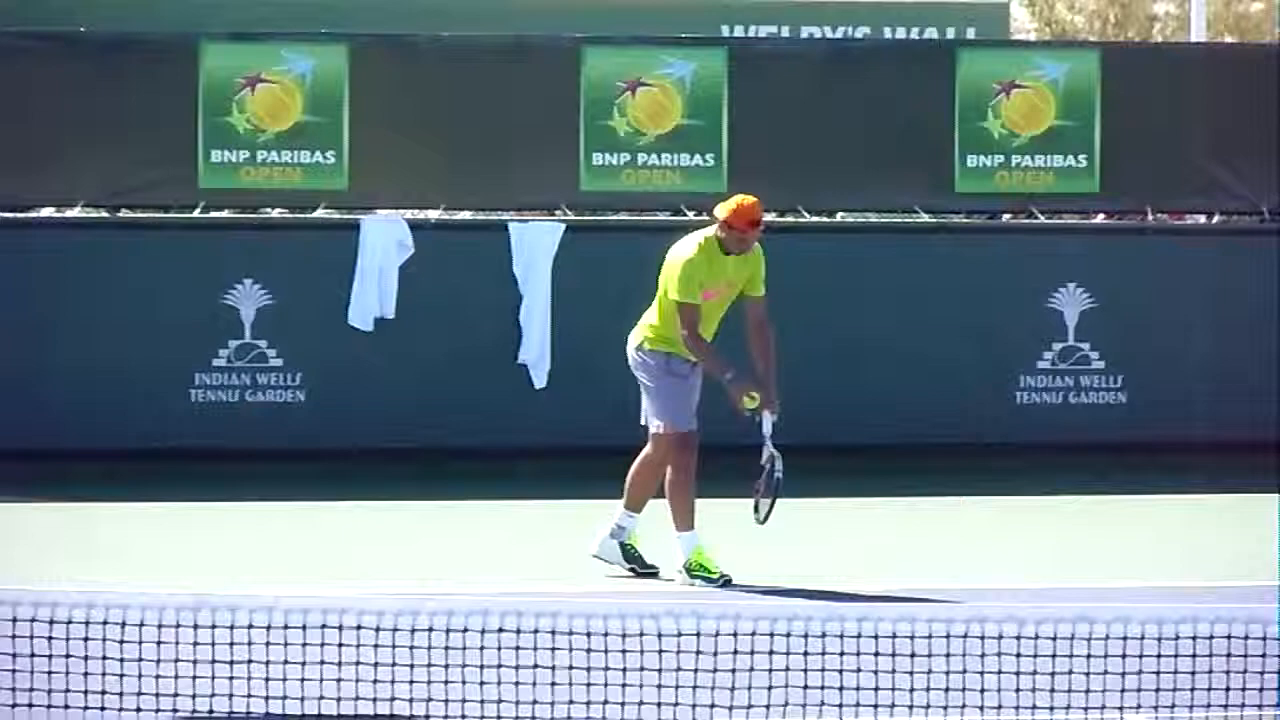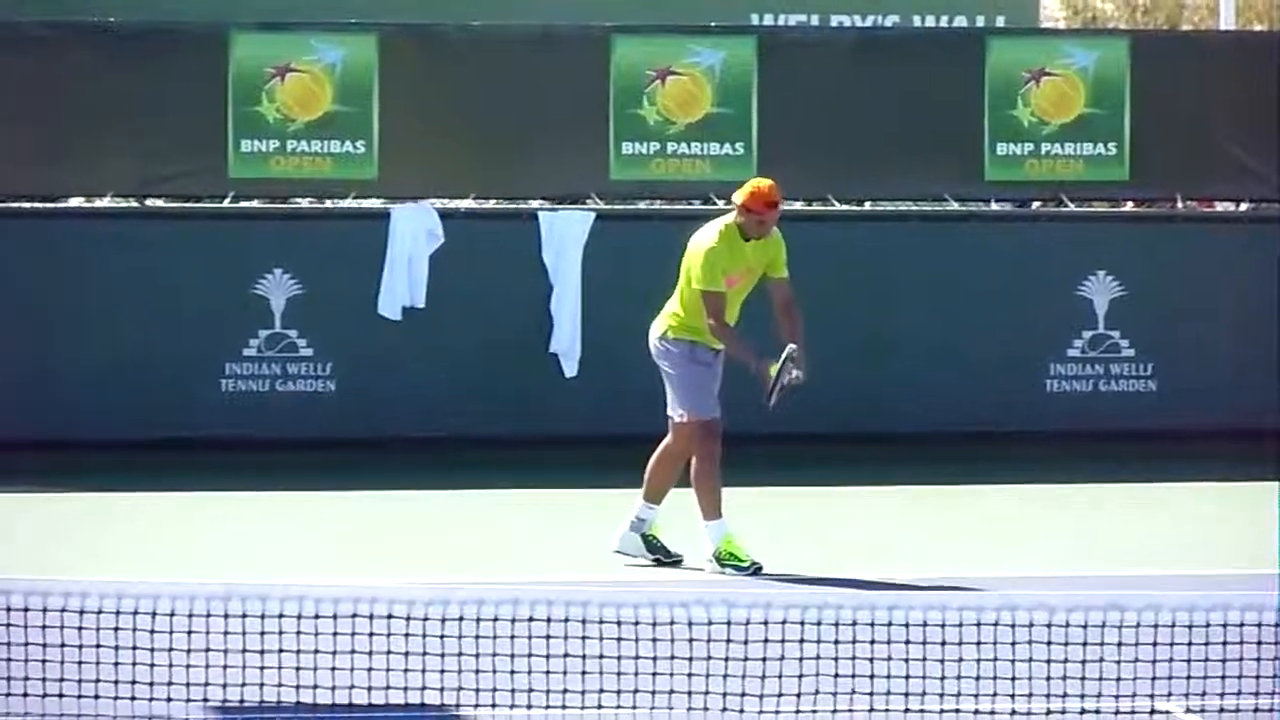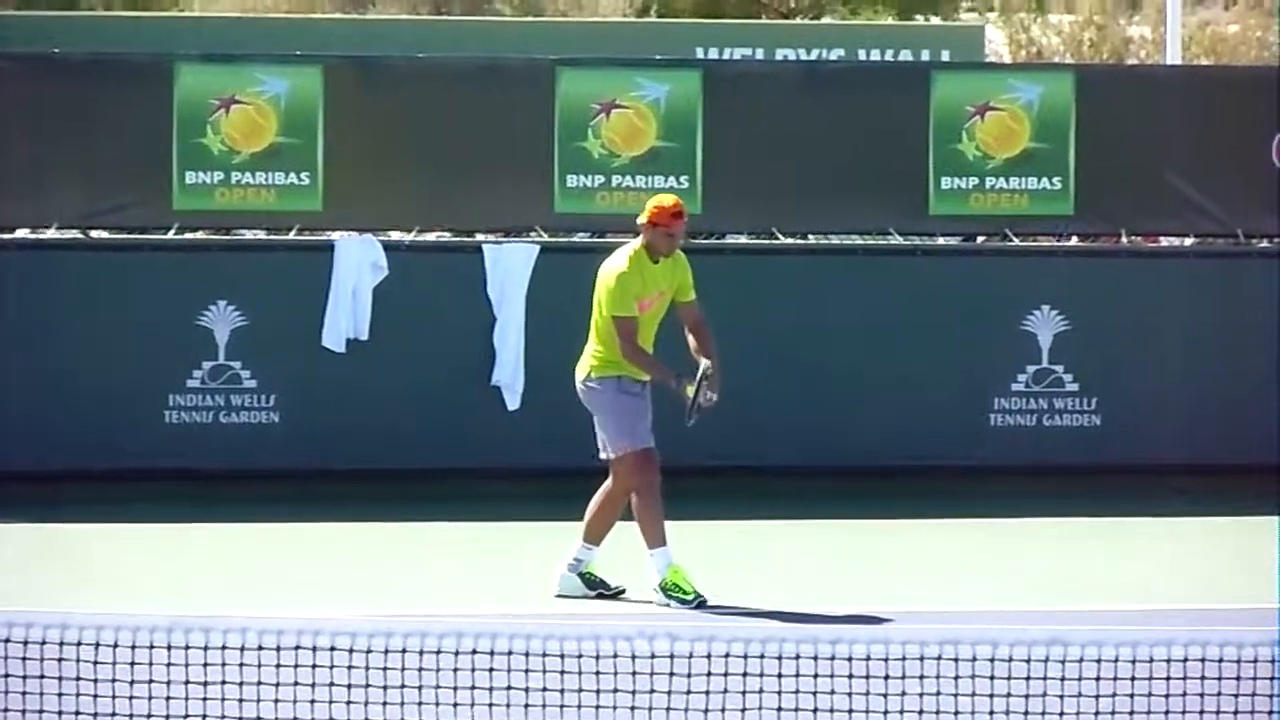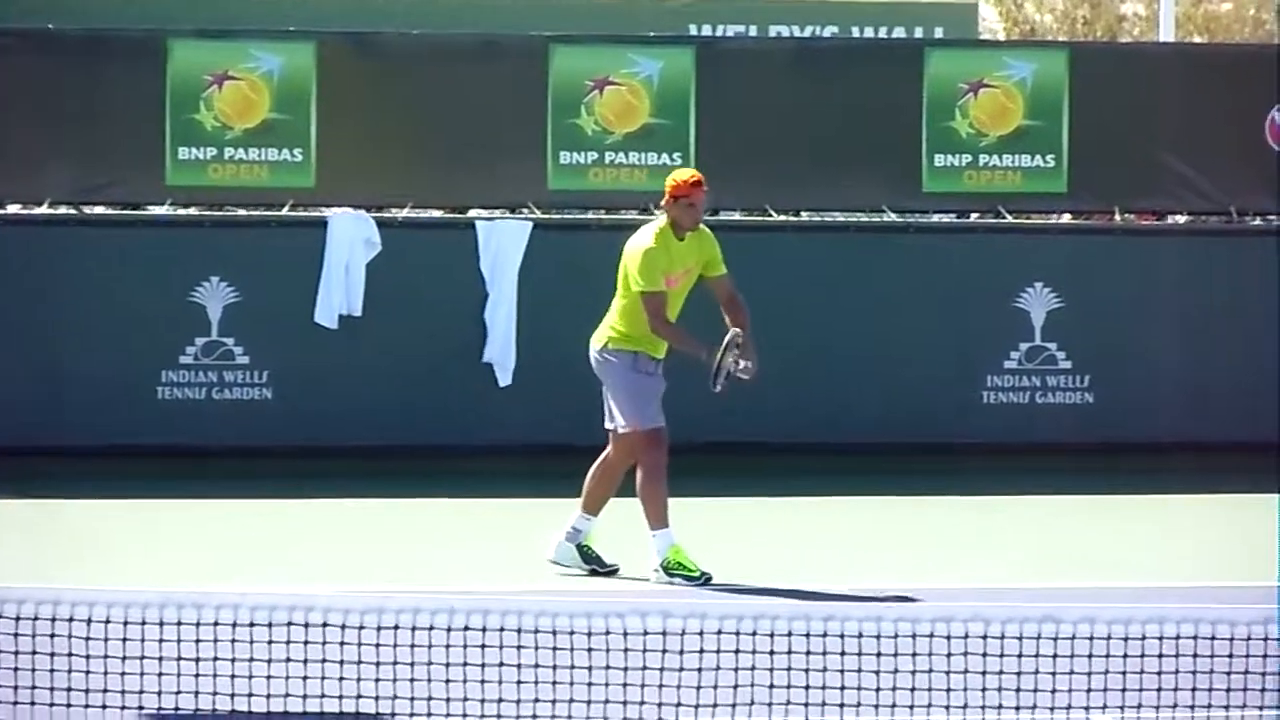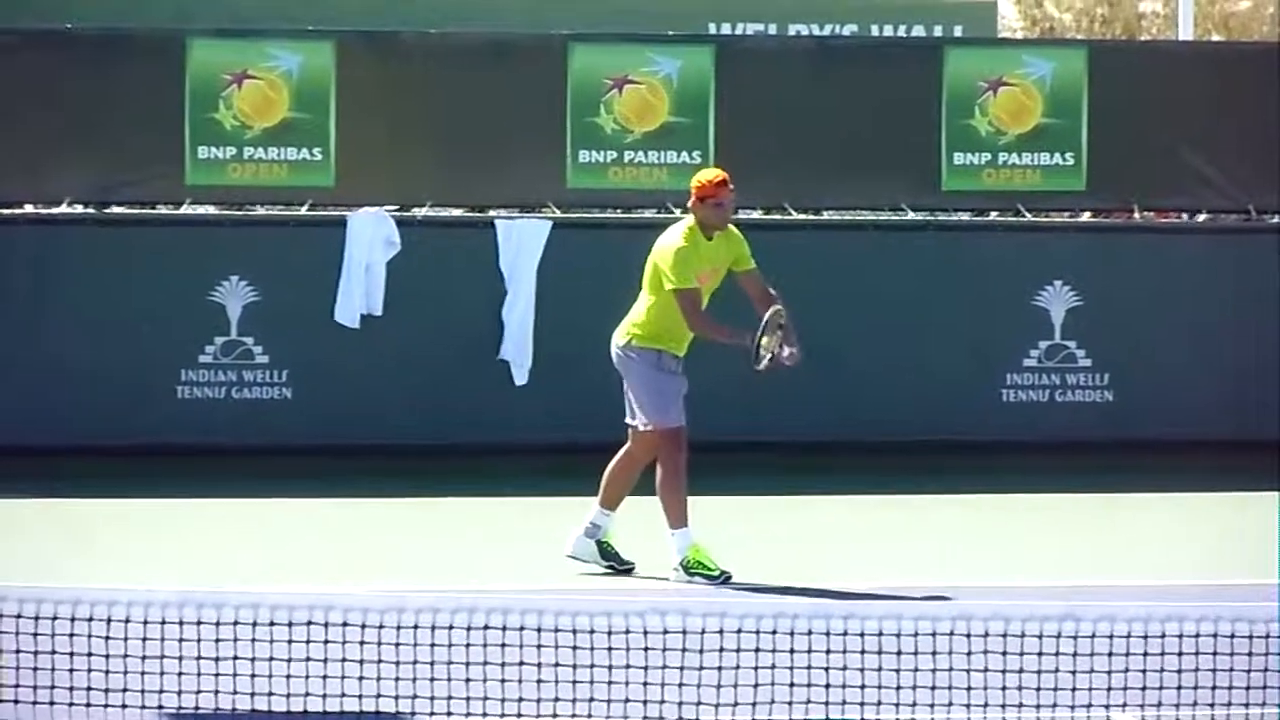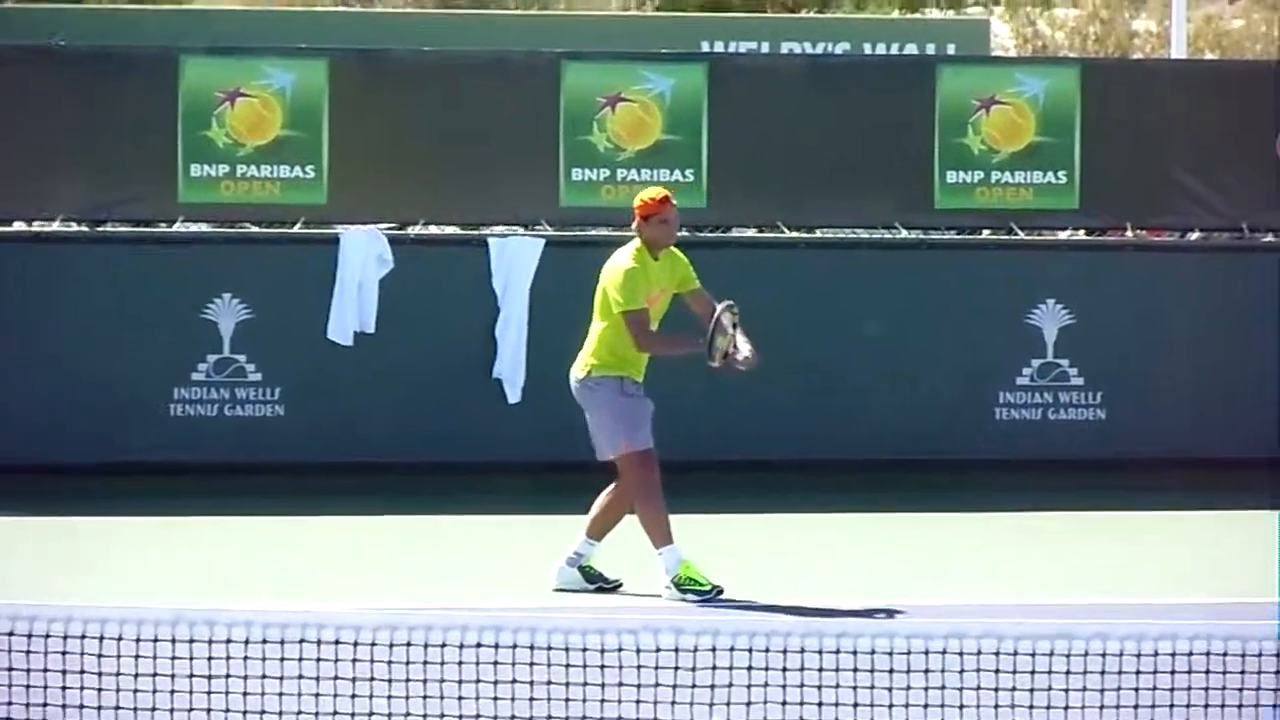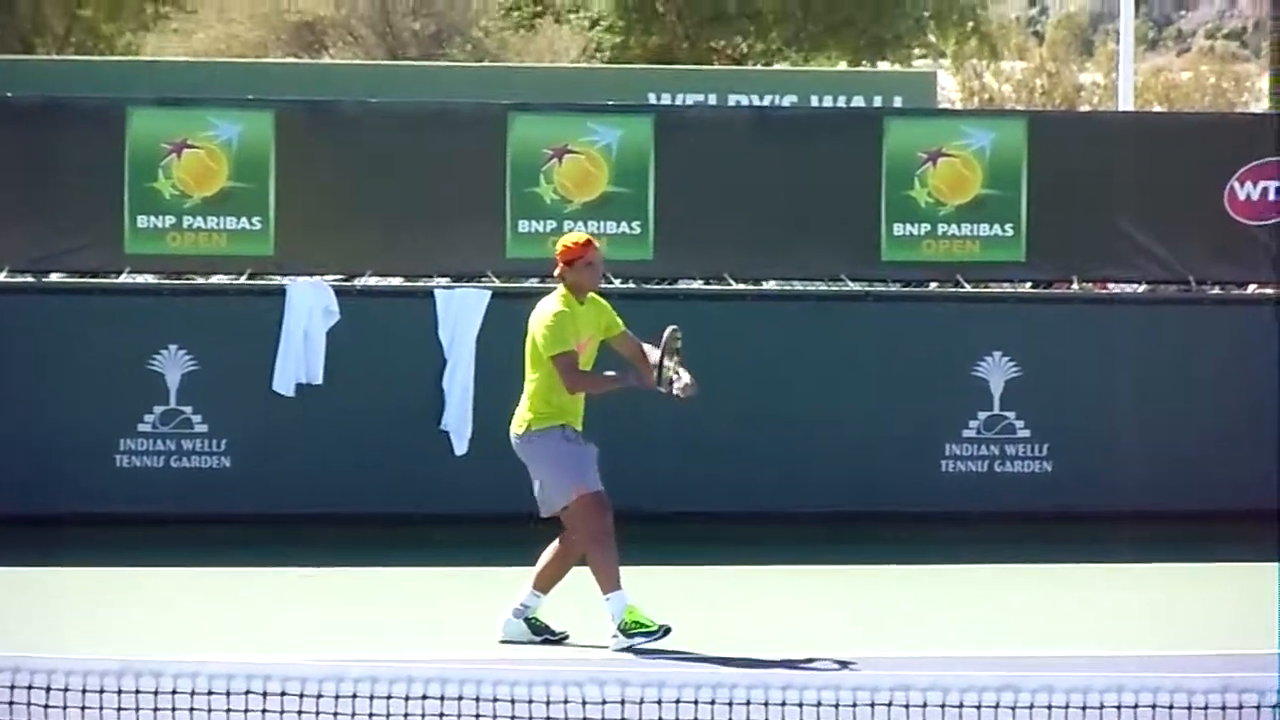
dt=0.5s
person 1, frame 1
left shoulder: (752, 256)
right shoulder: (689, 258)
left elbow: (758, 322)
right elbow: (688, 333)
left wrist: (767, 383)
right wrist: (730, 380)
left hip: (689, 357)
right hip: (659, 350)
left knee: (660, 449)
right knee: (682, 447)
left ankle: (616, 537)
right ankle: (691, 556)
person 1, frame 2
left shoulder: (771, 240)
right shoulder: (710, 246)
left elbow: (784, 302)
right elbow: (715, 321)
left wrist: (796, 353)
right wrist: (757, 363)
left hip: (707, 345)
right hip: (680, 340)
left knee: (681, 440)
right knee: (706, 437)
left ankle: (637, 530)
right ankle: (719, 545)
person 1, frame 3
left shoulder: (677, 263)
right shoulder: (621, 272)
left elbow: (694, 323)
right elbow: (628, 347)
left wrist: (708, 366)
right wrist: (676, 381)
left hip: (632, 379)
right hip: (607, 377)
left knee: (623, 479)
right knee: (645, 470)
left ankle: (576, 571)
right ankle: (666, 576)
person 1, frame 4
left shoulder: (703, 240)
right shoulder: (648, 248)
left elbow: (729, 298)
right elbow: (658, 322)
left wrist: (744, 344)
right wrist: (706, 353)
left hip: (644, 354)
right hip: (622, 350)
left knee: (622, 450)
right knee: (653, 447)
left ankle: (572, 540)
right ankle: (666, 555)
person 1, frame 5
left shoulder: (730, 239)
right shoulder: (677, 248)
left elbow: (763, 295)
right elbow: (695, 320)
left wrist: (788, 337)
right wrist: (750, 340)
left hip: (661, 351)
right hip: (644, 348)
left knee: (641, 447)
right knee: (672, 445)
left ankle: (590, 535)
right ankle: (686, 555)
person 1, frame 6
left shoulder: (673, 261)
right shoulder: (625, 269)
left elbow: (708, 310)
right elbow: (643, 340)
left wrist: (740, 342)
right wrist: (702, 346)
left hip: (621, 379)
right hip: (603, 377)
left knee: (631, 480)
right knee: (644, 470)
left ankle: (574, 564)
right ankle: (675, 571)
person 1, frame 7
left shoulder: (595, 308)
right shoulder: (553, 315)
left elbow: (638, 350)
right elbow: (574, 380)
left wrist: (675, 369)
right wrist: (633, 378)
left hip: (559, 430)
right hip: (543, 430)
left knee: (577, 531)
right knee: (596, 512)
left ankle: (520, 616)
right ankle: (624, 618)
